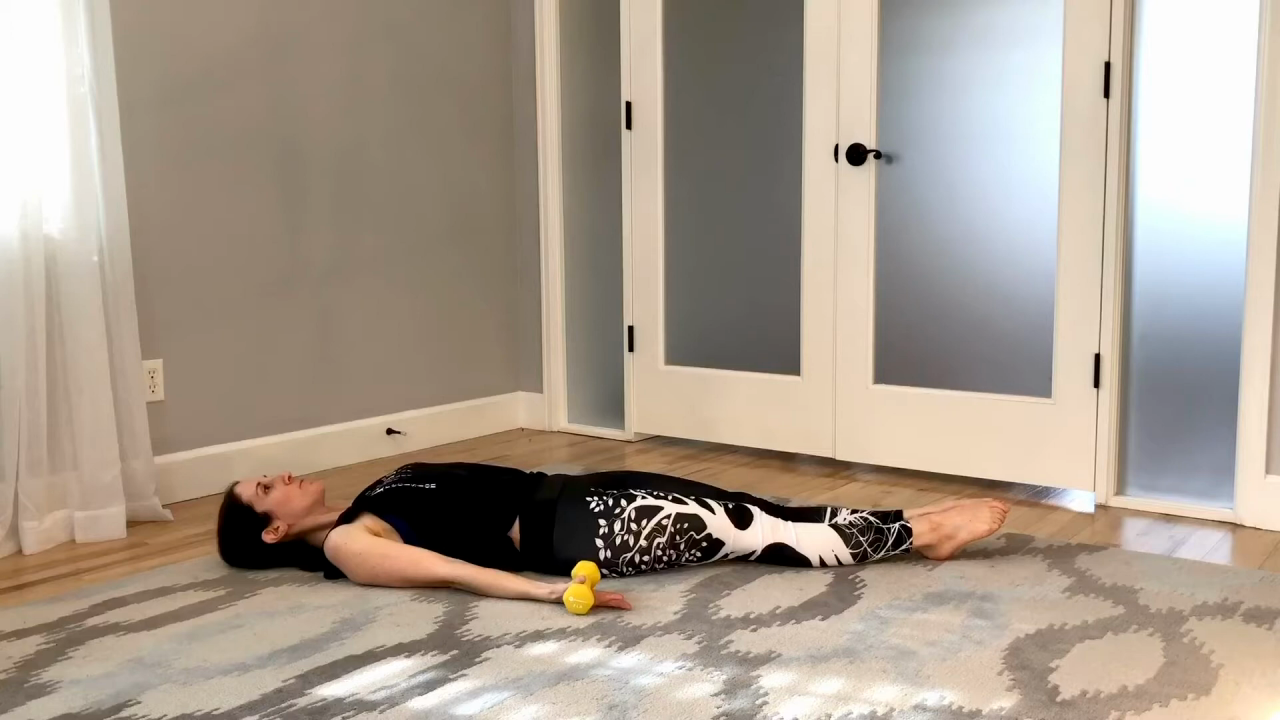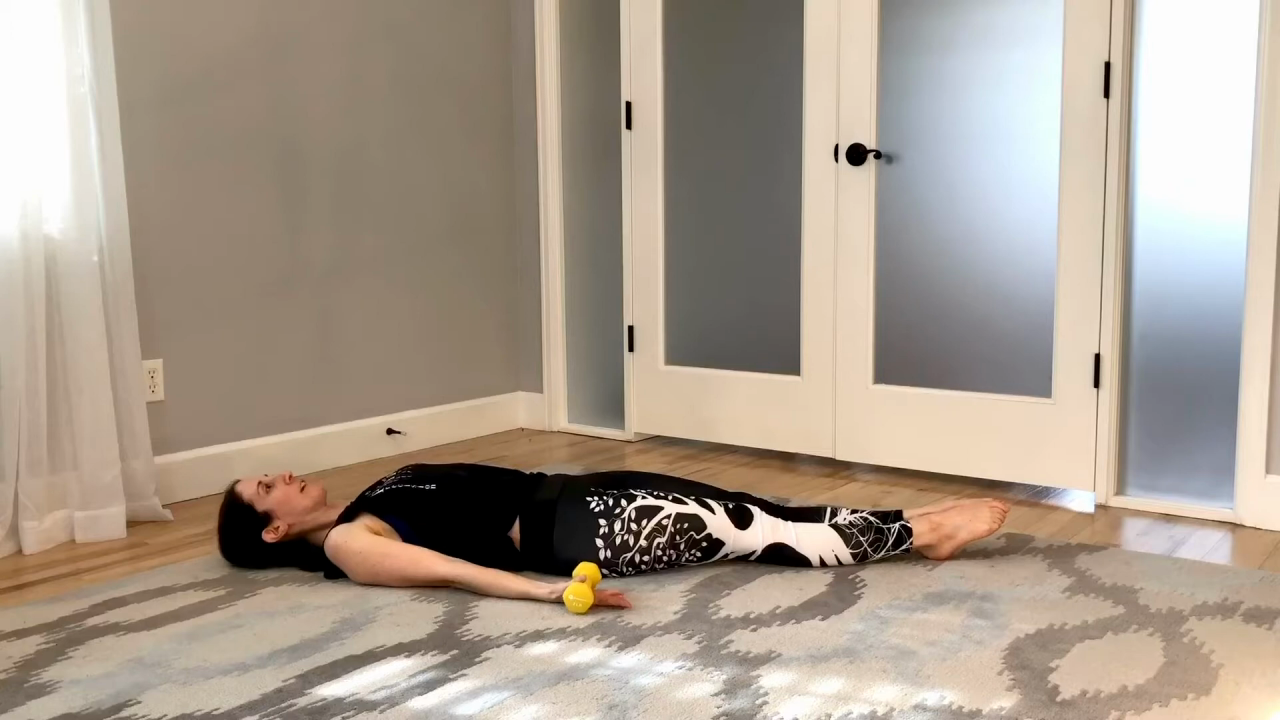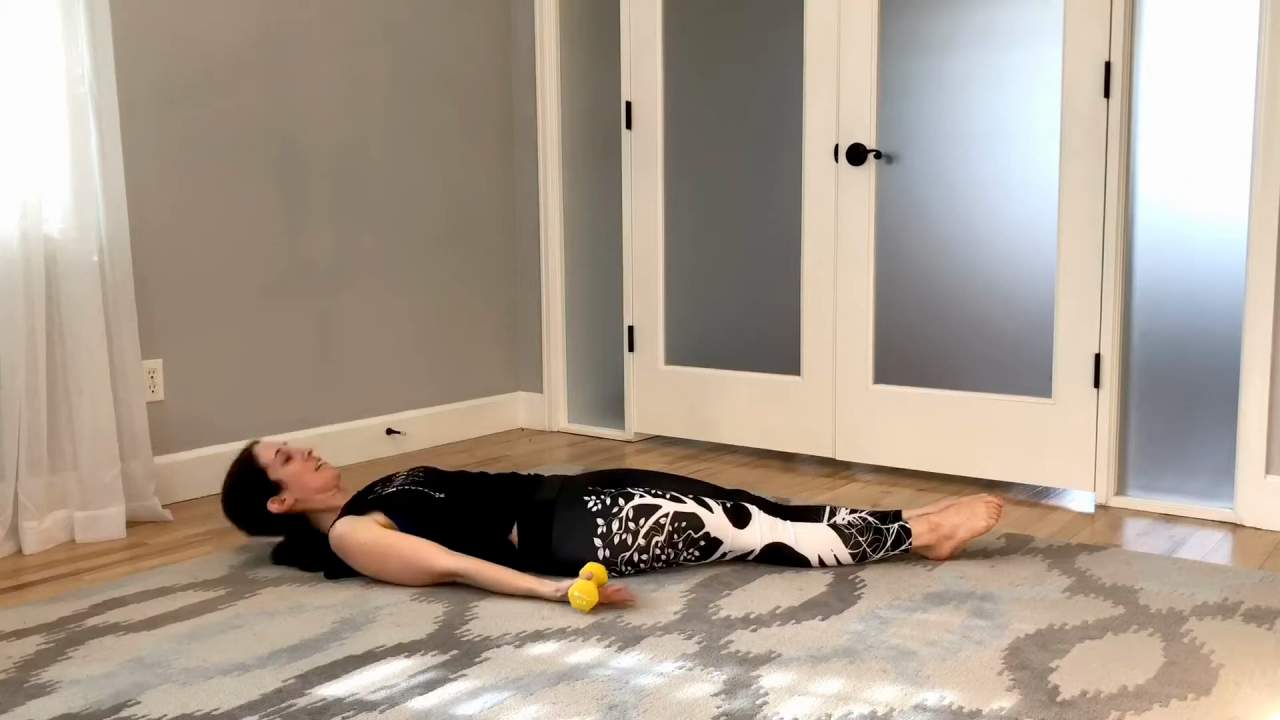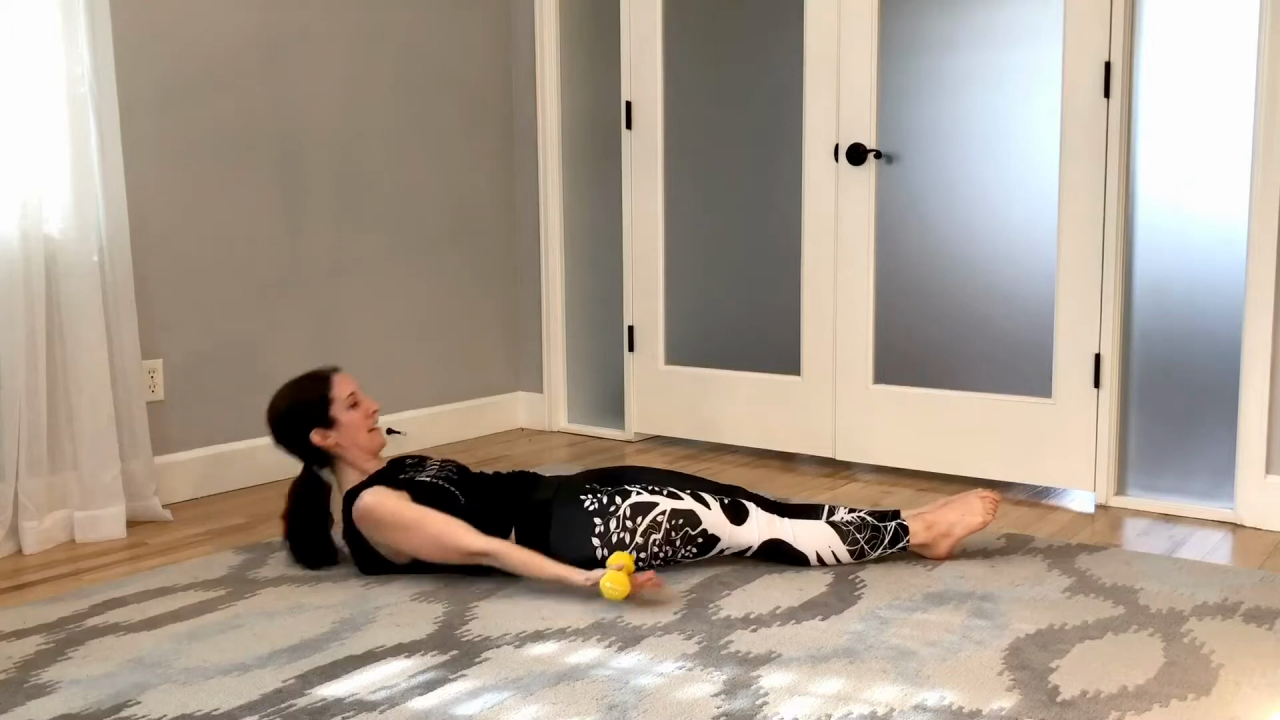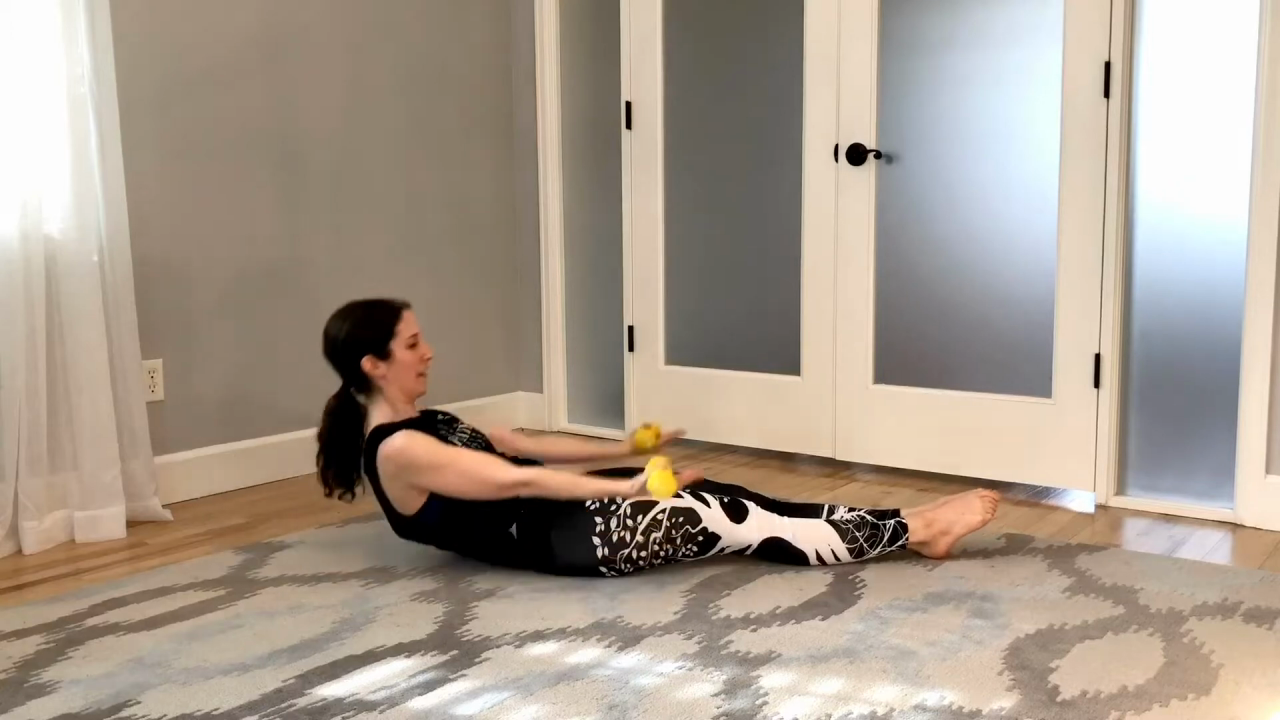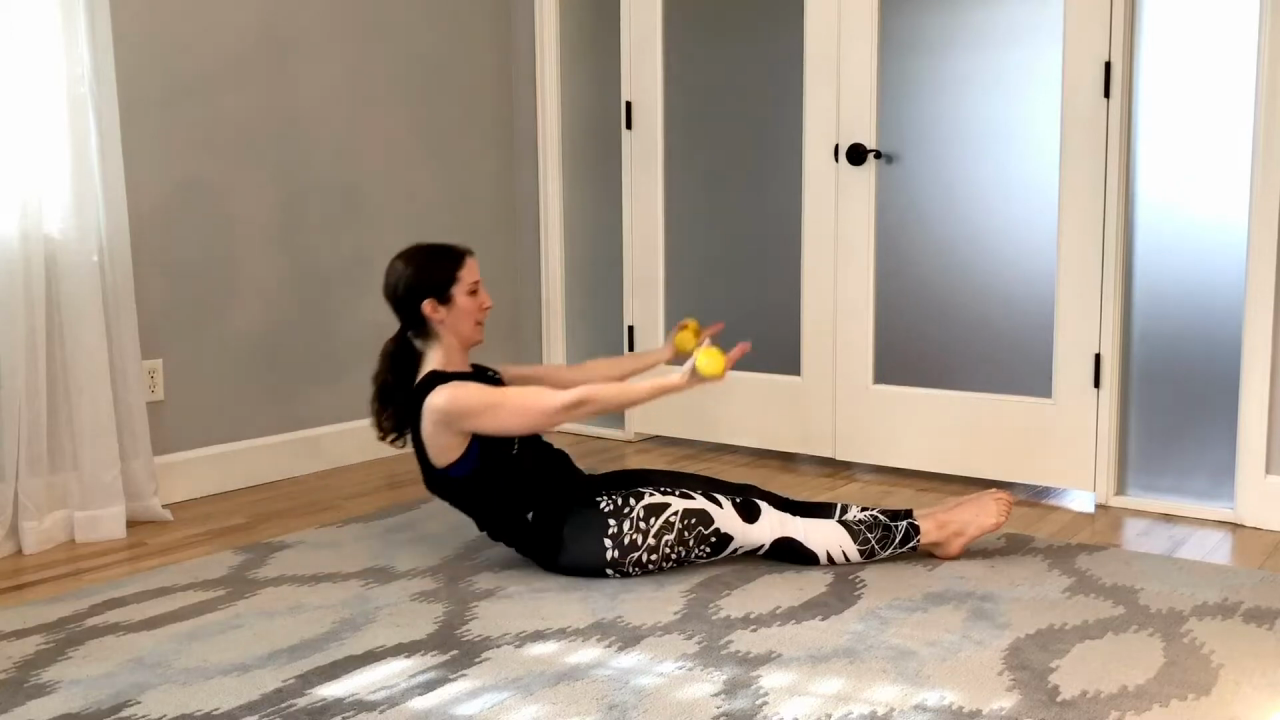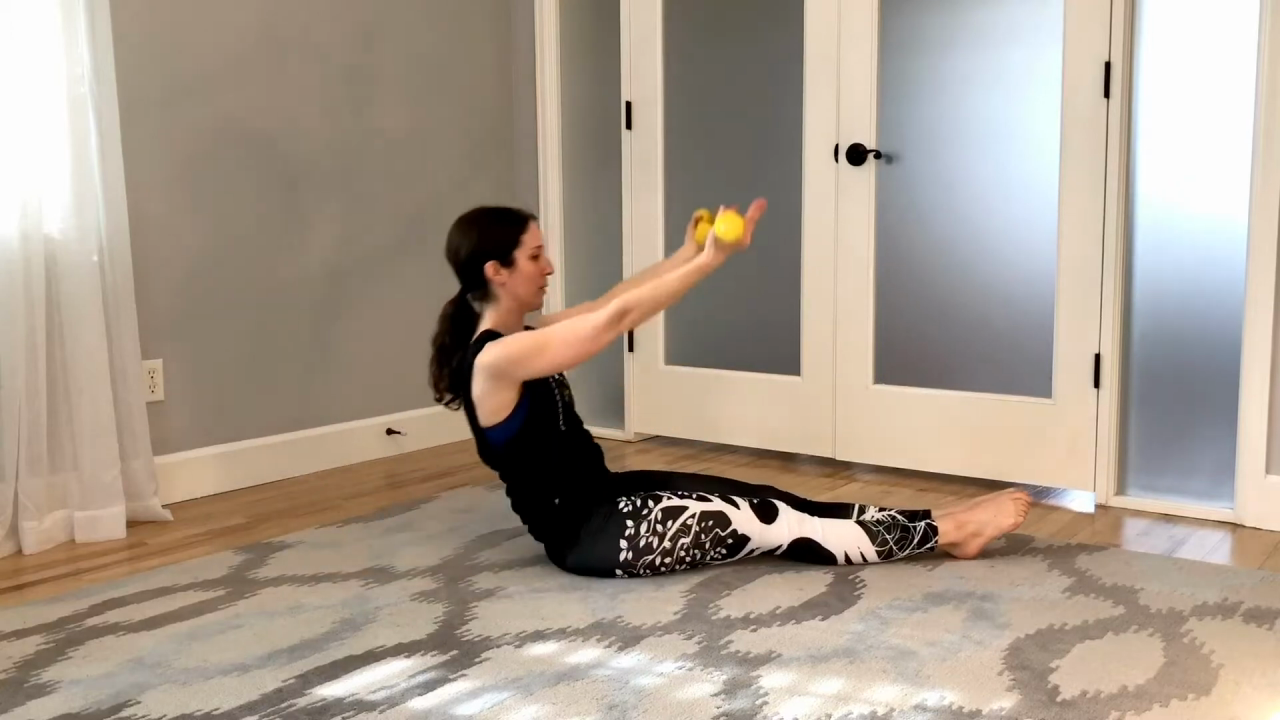
dt=0.2s
person 1, frame 1
left shoulder: (370, 508)
right shoulder: (346, 545)
right elbow: (450, 568)
right wrist: (550, 587)
left hip: (564, 497)
right hip: (565, 529)
left knee: (744, 505)
right knee: (748, 529)
left ankle: (908, 521)
right ankle: (914, 532)
person 1, frame 2
left shoulder: (368, 506)
right shoulder: (345, 544)
right elbow: (448, 569)
right wrist: (551, 588)
left hip: (563, 497)
right hip: (567, 530)
left knee: (747, 507)
right knee: (747, 531)
left ankle: (908, 521)
right ankle: (914, 533)
person 1, frame 3
left shoulder: (374, 499)
right shoulder: (349, 535)
right elbow: (455, 566)
right wrist: (557, 590)
left hip: (563, 500)
right hip: (567, 535)
left knee: (740, 506)
right knee: (745, 530)
left ankle: (901, 521)
right ankle: (912, 535)
person 1, frame 4
left shoulder: (391, 473)
right shoulder: (369, 507)
right elbow: (480, 547)
right wrist: (584, 578)
left hip: (562, 504)
right hip: (563, 531)
left knee: (730, 506)
right knee: (741, 528)
left ankle: (896, 526)
right ankle: (909, 528)
person 1, frame 5
left shoulder: (422, 423)
right shoulder: (397, 451)
left elbow: (518, 446)
right elbow: (526, 479)
left wrist: (625, 463)
right wrist: (627, 486)
left hip: (563, 514)
right hip: (559, 539)
left knee: (736, 505)
right knee: (737, 524)
left ankle: (902, 525)
right ankle: (910, 532)
person 1, frame 6
left shoulder: (469, 376)
right shoulder: (445, 402)
left elbow: (561, 380)
right elbow: (575, 401)
left wrist: (657, 356)
right wrist: (677, 379)
left hip: (582, 503)
right hip: (572, 537)
left knee: (748, 502)
right knee: (749, 525)
left ankle: (917, 525)
right ankle: (924, 531)
person 1, frame 7
left shoulder: (513, 341)
right shoulder: (498, 359)
left elbow: (609, 310)
right elbow: (615, 318)
left wrist: (689, 255)
right wrist: (707, 262)
left hip: (604, 505)
right hip: (585, 534)
left knee: (765, 505)
right knee: (766, 526)
left ankle: (934, 525)
right ankle: (942, 528)
